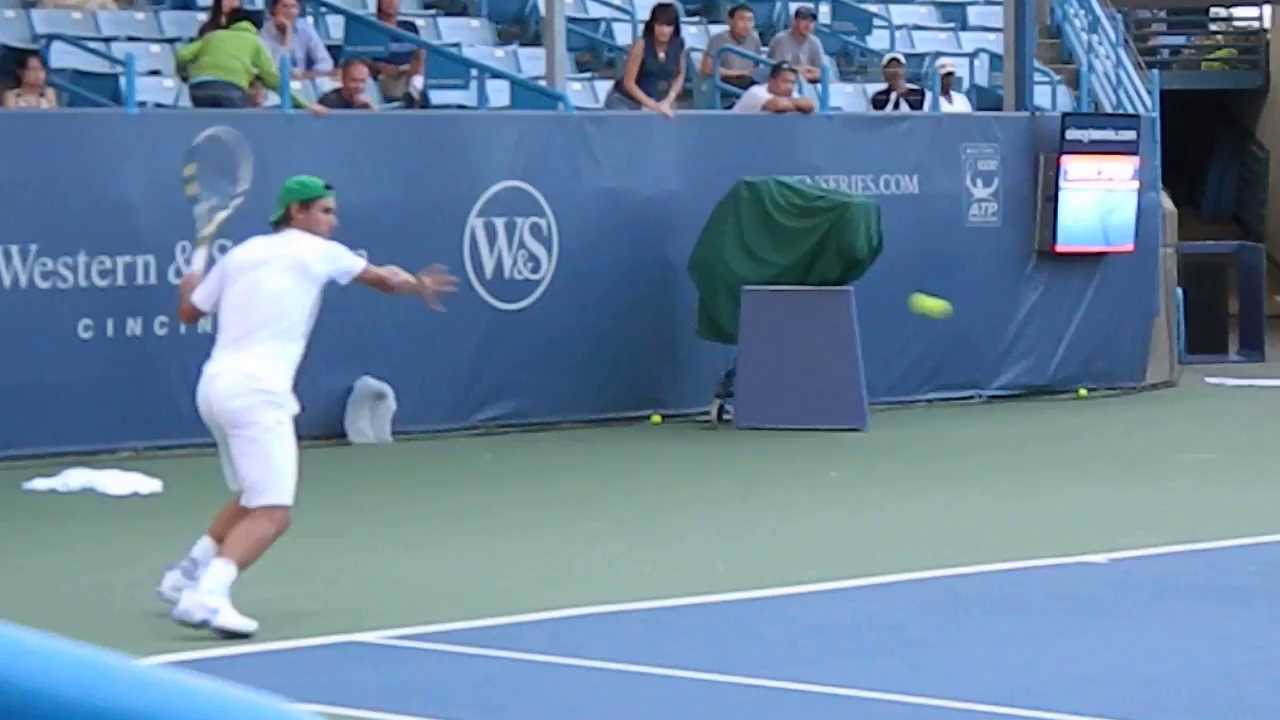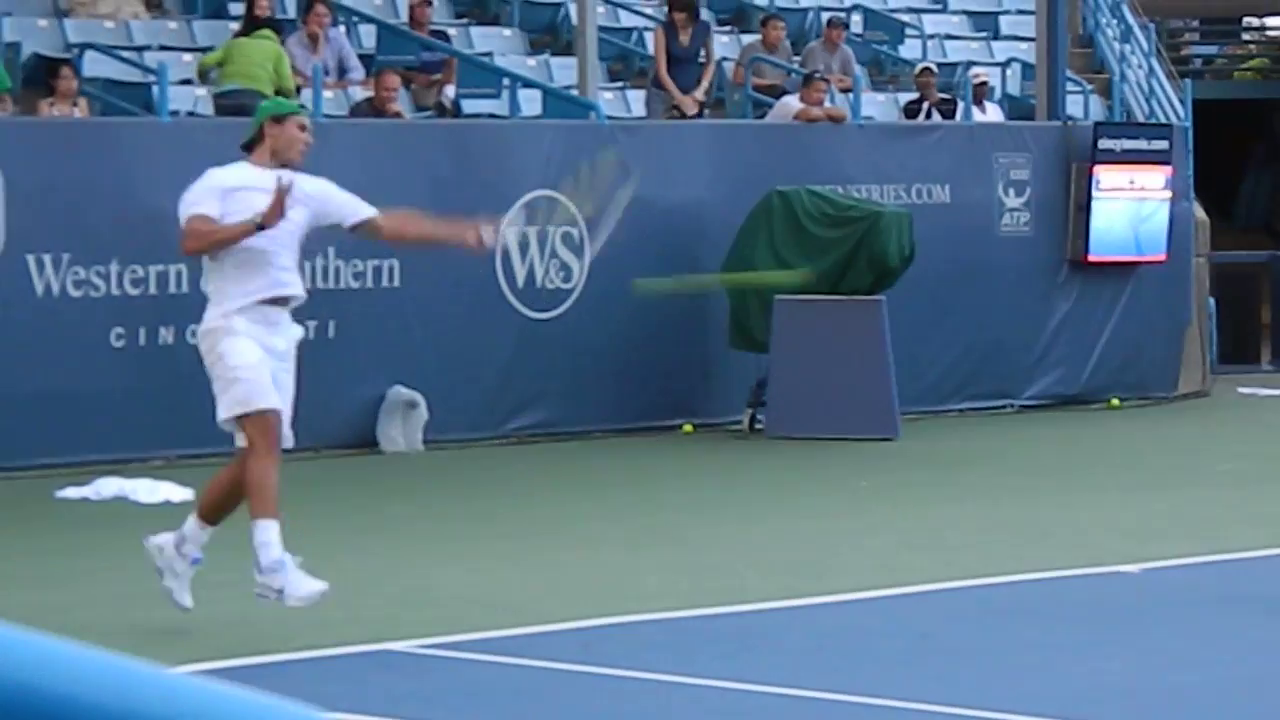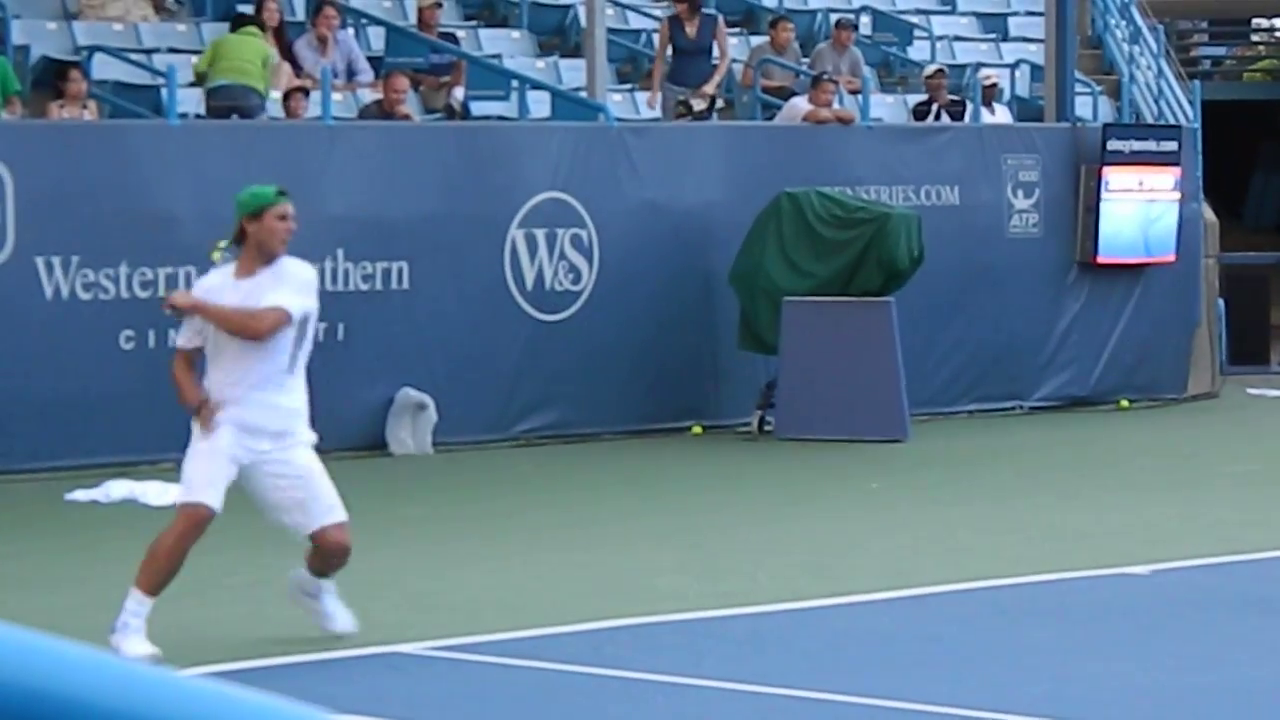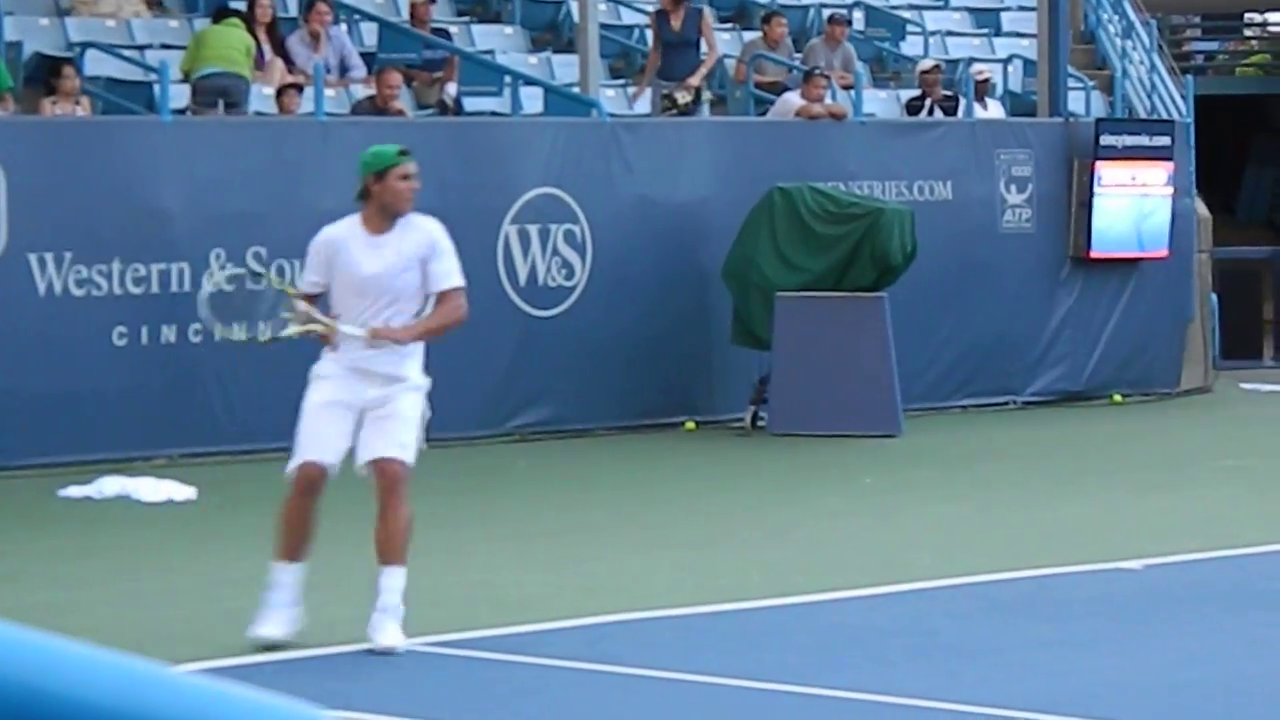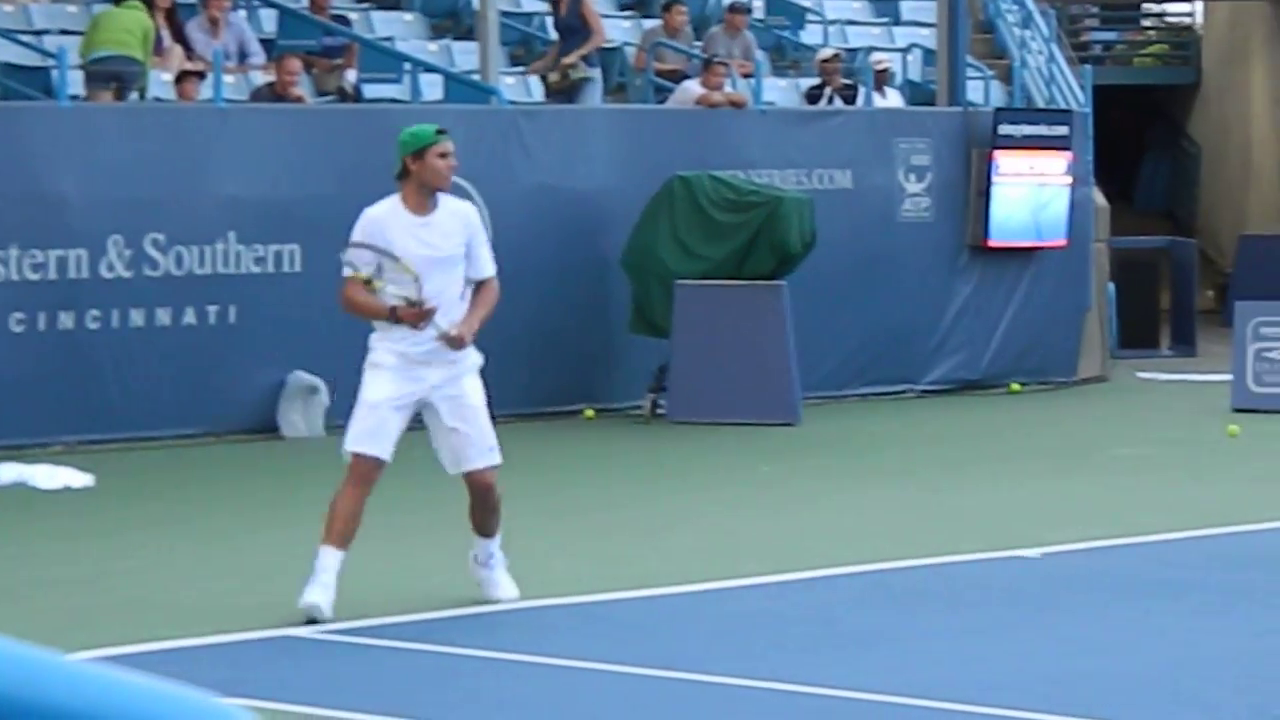
dt=0.3s
person 1, frame 1
left shoulder: (240, 254)
right shoulder: (314, 251)
left elbow: (187, 311)
right elbow: (383, 278)
left wrist: (193, 281)
right wrist: (423, 284)
left hip: (215, 385)
right hip: (256, 390)
left knee: (254, 500)
right knee: (272, 516)
left ankle: (186, 577)
right ankle: (208, 598)
person 1, frame 2
left shoulder: (308, 189)
right shoulder: (217, 181)
left elbow: (386, 224)
right elbow: (192, 242)
left wrist: (465, 232)
right wrist: (257, 223)
left hip: (278, 332)
right hip: (233, 327)
left knee: (252, 463)
right knee: (264, 432)
left ankle: (180, 547)
right ankle: (274, 568)
person 1, frame 3
left shoulder: (299, 274)
right shoulder: (207, 287)
left elbow: (262, 327)
right elbow: (182, 362)
left wrist: (195, 307)
right wrist: (199, 405)
left hip: (282, 430)
right hip: (223, 426)
left knee: (336, 542)
right knee: (193, 516)
left ankle: (311, 582)
right ankle: (129, 620)
person 1, frame 4
left shoulder: (429, 233)
right shoulder: (331, 239)
left elbow: (455, 308)
right elbow: (303, 304)
left wrist: (408, 332)
left hip: (398, 381)
right hip: (339, 375)
left knee: (391, 477)
right knee: (308, 476)
left ankle: (387, 610)
right ankle: (281, 600)
person 1, frame 5
left shoulder: (465, 214)
right shoulder: (376, 220)
left elbow: (487, 286)
right elbow: (350, 295)
left wrist: (469, 325)
right wrist: (395, 314)
left hip: (455, 366)
right hip: (392, 364)
left knee: (483, 480)
right knee: (364, 466)
left ankle: (488, 560)
right ankle: (324, 579)
